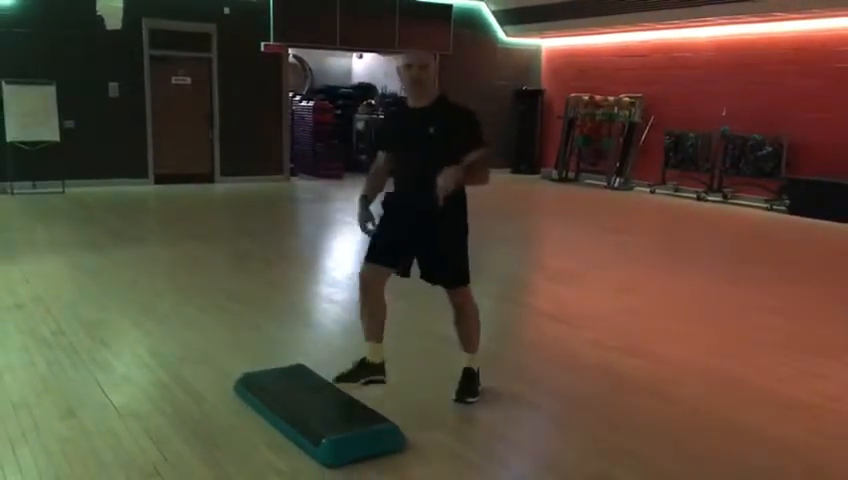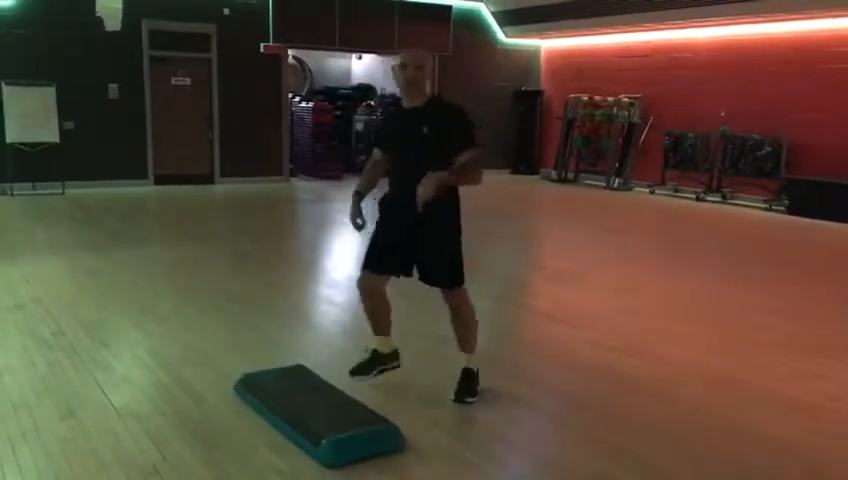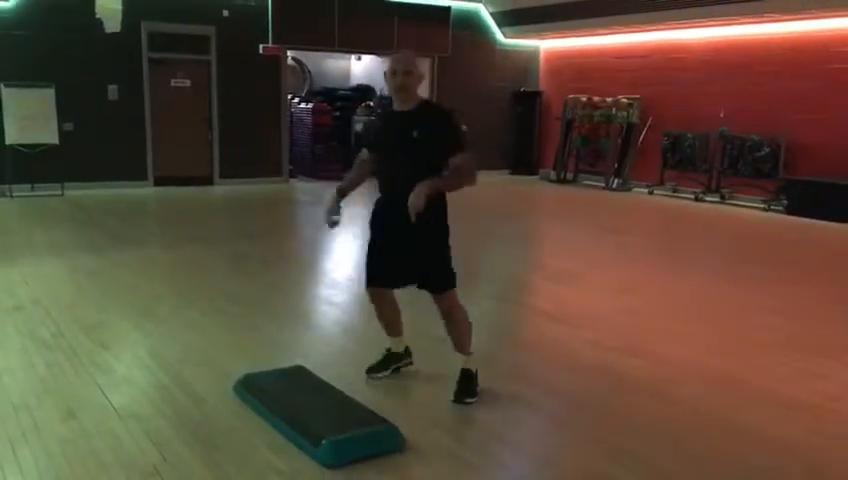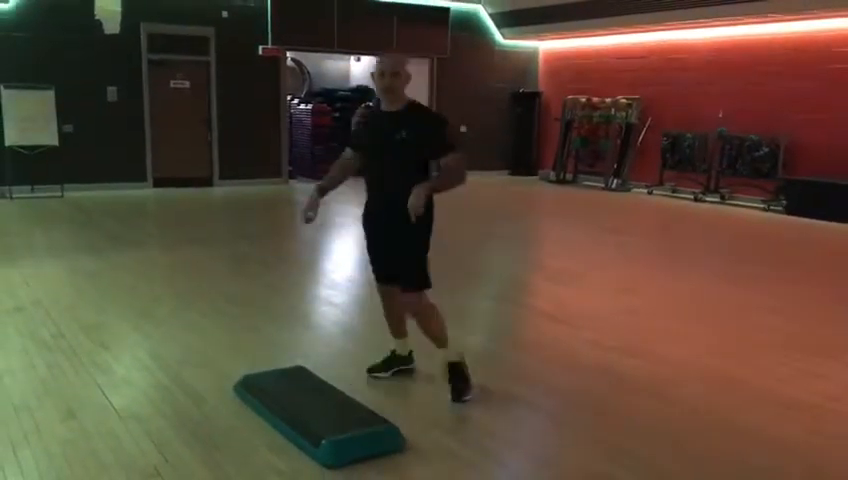
dt=0.1s
person 1, frame 1
left shoulder: (456, 116)
right shoulder: (395, 118)
left elbow: (481, 170)
right elbow: (384, 164)
left wrist: (456, 173)
right wrist: (365, 202)
left hip: (443, 215)
right hip: (401, 208)
left knee: (458, 292)
right knee: (371, 277)
left ankle: (472, 369)
right ankle: (372, 361)
person 1, frame 2
left shoulder: (450, 116)
right shoulder: (391, 119)
left elbow: (473, 172)
right elbow: (378, 161)
left wrist: (438, 177)
right wrist: (358, 197)
left hip: (438, 216)
right hip: (396, 211)
left knee: (454, 293)
right knee: (369, 283)
left ankle: (470, 369)
right ankle: (385, 351)
person 1, frame 3
left shoulder: (439, 120)
right shoulder: (383, 121)
left elbow: (467, 173)
right elbow: (367, 162)
left wrist: (430, 185)
right wrist: (339, 194)
left hip: (425, 220)
right hip: (387, 216)
left knee: (444, 297)
right knee: (378, 290)
left ankle: (467, 370)
right ankle: (398, 351)
person 1, frame 4
left shoulder: (426, 121)
right shoulder: (367, 121)
left elbow: (457, 172)
right elbow: (349, 161)
left wrist: (426, 188)
right wrist: (319, 192)
left hip: (410, 219)
right hip: (377, 216)
left knee: (413, 300)
right knee: (387, 289)
left ankle: (454, 362)
right ankle: (402, 354)
